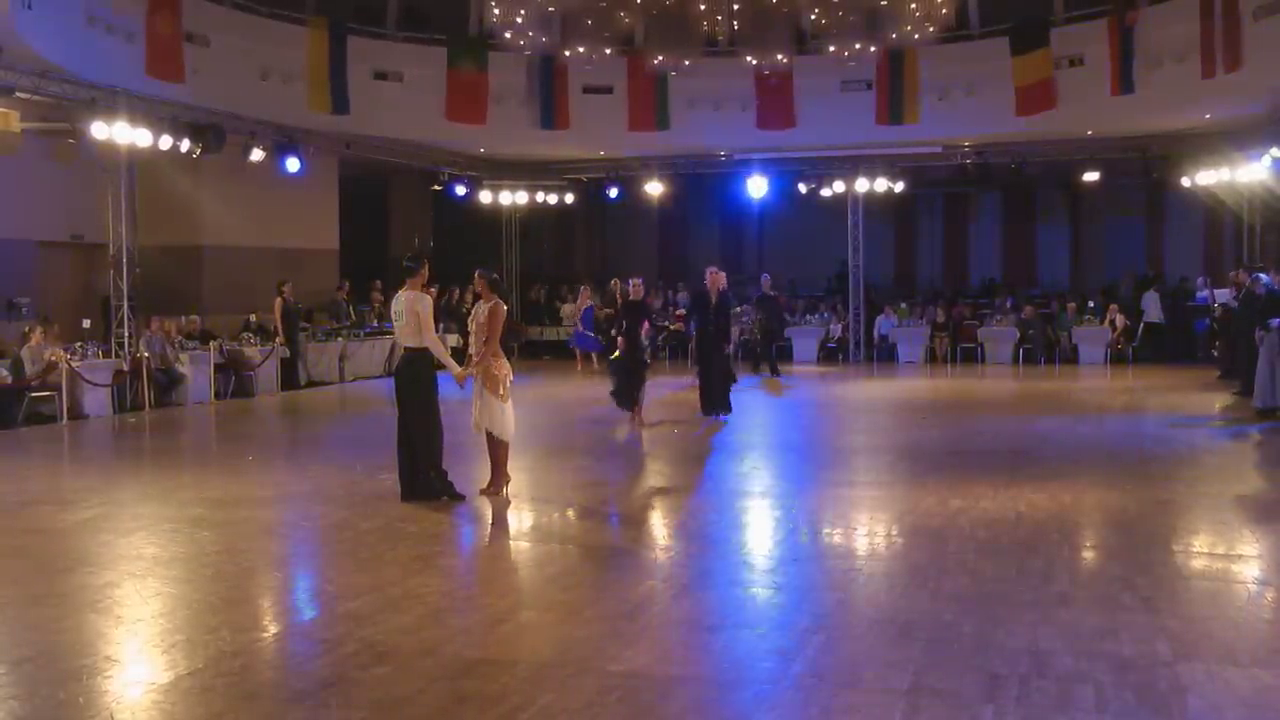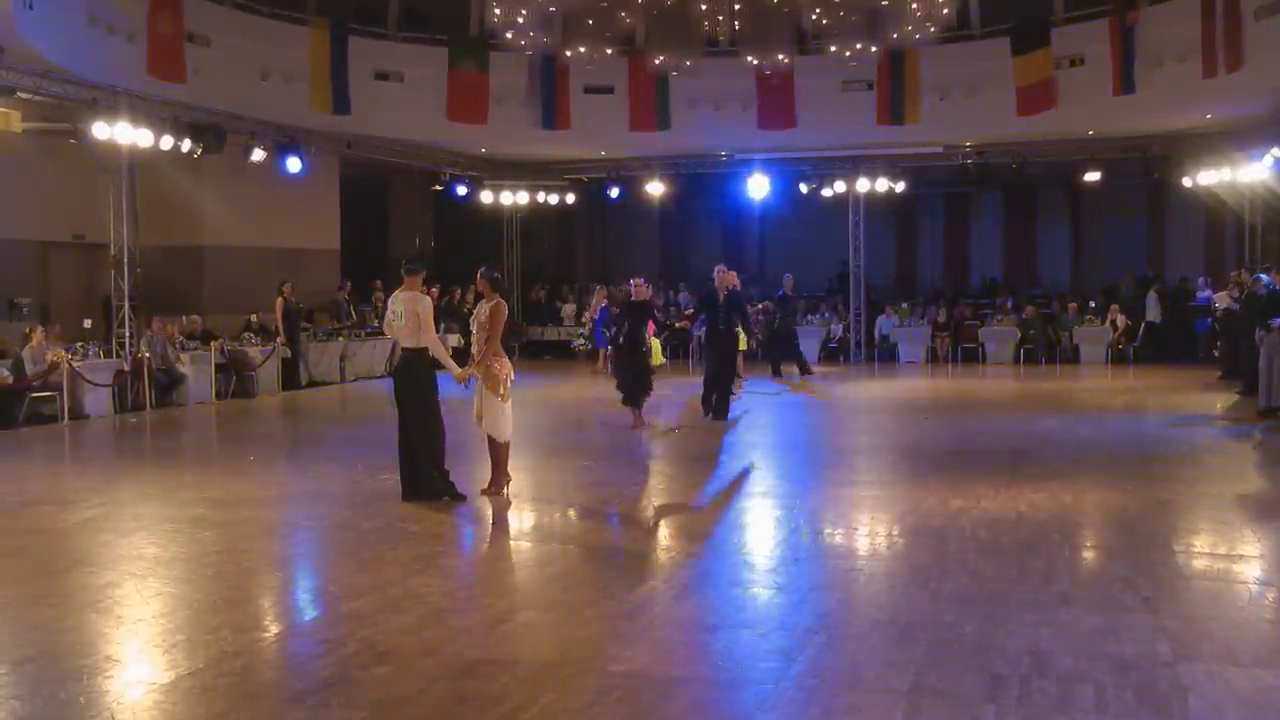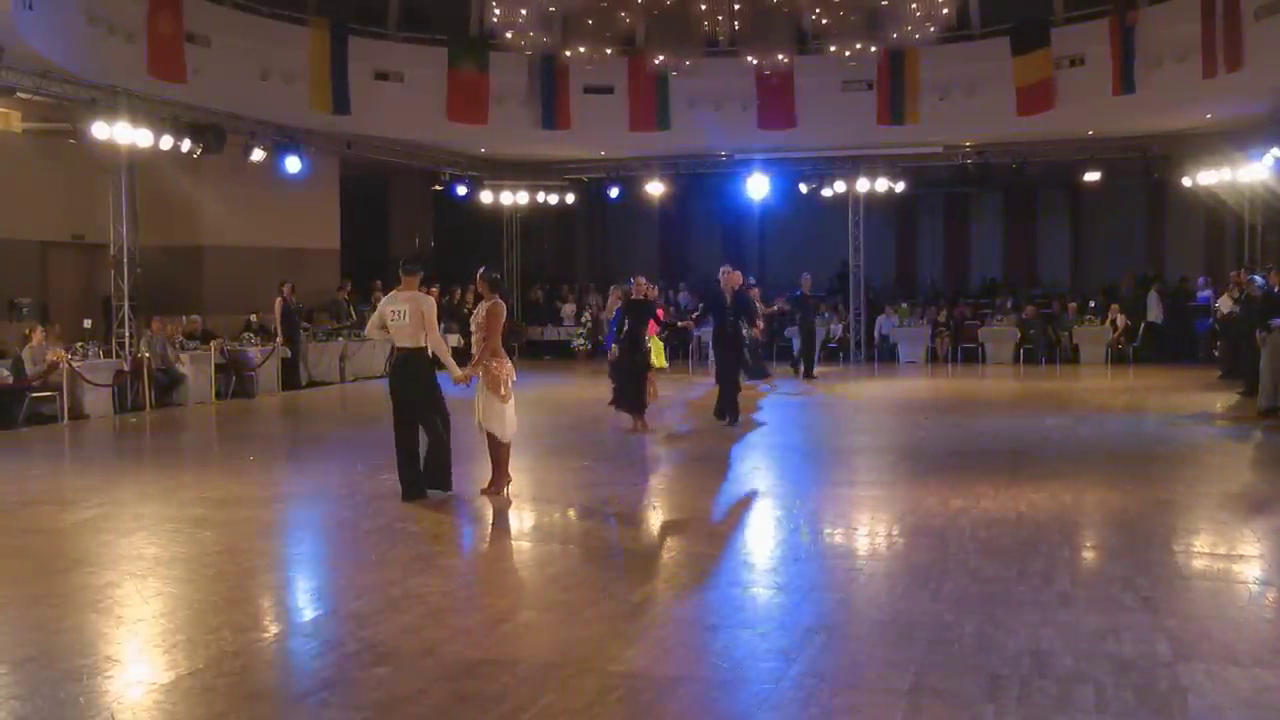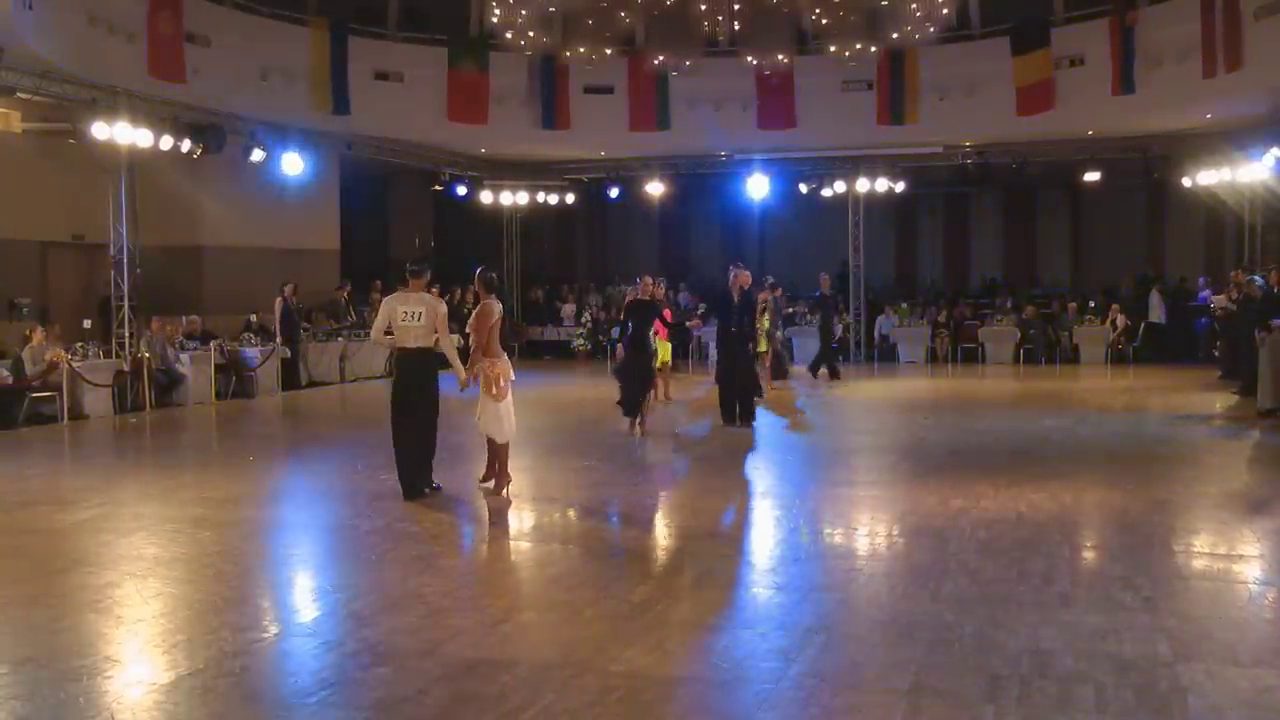
dt=0.4s
person 1, frame 1
left shoulder: (397, 300)
right shoulder: (422, 299)
right elbow: (431, 340)
right wrist: (454, 368)
left hip: (404, 363)
right hip: (420, 364)
left knee: (407, 426)
right knee: (428, 425)
left ankle: (411, 486)
right ankle: (432, 484)
person 1, frame 2
left shoulder: (394, 299)
right shoulder: (422, 300)
left elbow: (388, 329)
right elbow: (431, 340)
right wrist: (455, 369)
left hip: (403, 363)
right hip: (418, 365)
left knee: (407, 426)
right knee: (429, 425)
left ankle: (412, 486)
right ankle: (434, 484)
person 1, frame 3
left shoulder: (387, 301)
right shoulder: (425, 301)
left elbow: (370, 331)
right elbow: (435, 340)
right wrist: (455, 370)
left hip: (398, 364)
right hip: (419, 364)
left knee: (404, 425)
right knee: (436, 420)
left ankle: (411, 486)
right ankle: (435, 476)
person 1, frame 4
left shoulder: (391, 302)
right shoulder: (436, 304)
left elbow: (376, 335)
right elbow: (445, 342)
right wrist: (460, 372)
left hip: (403, 364)
right hip: (425, 363)
left knee: (403, 424)
right knee: (426, 422)
left ankle: (411, 485)
right ankle: (421, 479)
person 2, frame 1
left shoulder: (497, 306)
right shoulder: (480, 305)
left elbow: (492, 343)
right elbow: (475, 340)
left wrist: (474, 366)
right wrist: (467, 365)
left hip: (494, 366)
right hip: (482, 367)
left knee: (497, 422)
right knee: (487, 422)
left ankle: (500, 475)
right ankle: (497, 474)
person 2, frame 2
left shoulder: (498, 305)
right shoulder: (482, 304)
left elbow: (493, 342)
left wrist: (475, 366)
right wrist: (471, 365)
left hip: (496, 366)
right hip: (484, 366)
left knee: (497, 422)
right knee: (488, 422)
left ankle: (501, 475)
right ankle: (498, 474)
person 2, frame 3
left shoulder: (495, 306)
right shoulder: (484, 305)
left elbow: (491, 342)
left wrist: (473, 367)
right wrist: (472, 366)
left hip: (497, 366)
right hip: (487, 367)
left knee: (499, 423)
right knee: (489, 423)
left ankle: (502, 475)
right ankle: (497, 474)
person 2, frame 4
left shoulder: (484, 308)
right shoulder: (494, 304)
left elbow: (479, 344)
left wrist: (470, 368)
right wrist: (476, 367)
left hip: (492, 366)
right hip: (493, 363)
left knee: (497, 421)
right knee: (490, 420)
left ankle: (502, 474)
right ankle: (492, 468)
